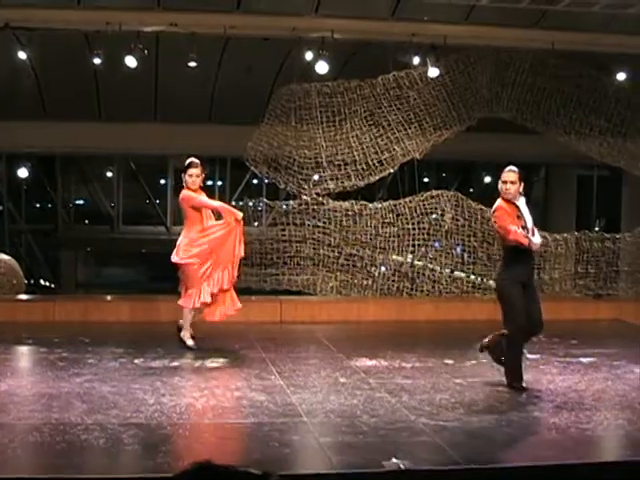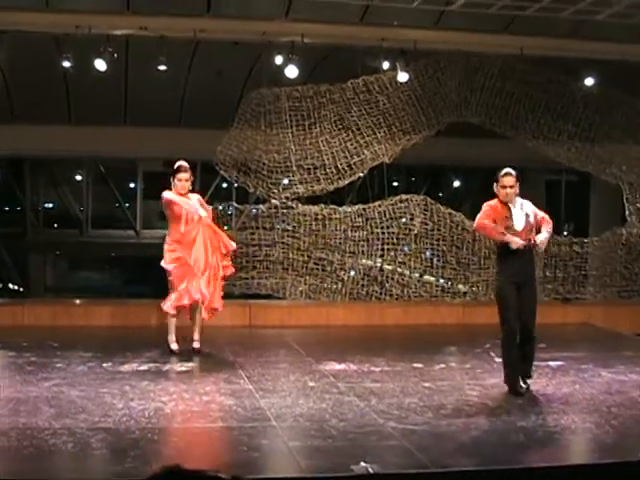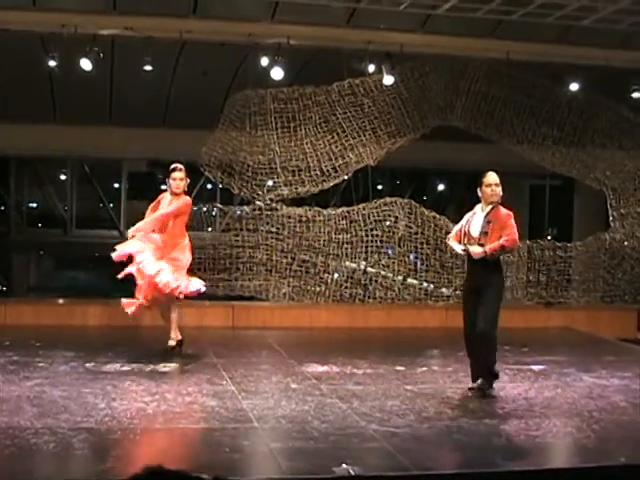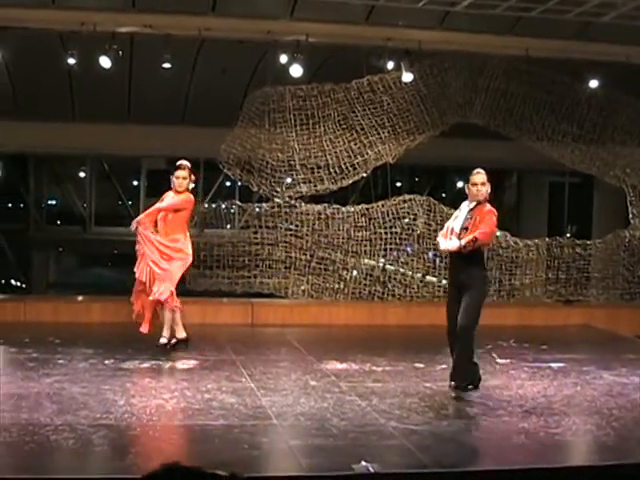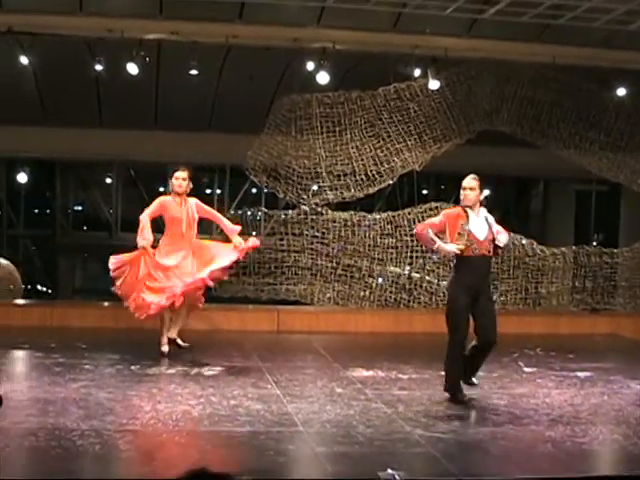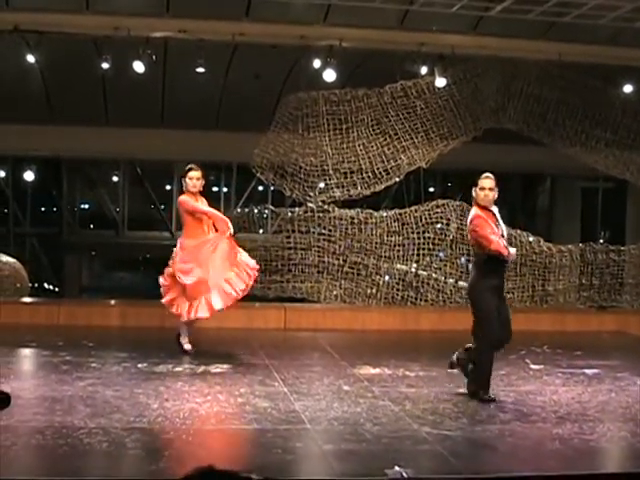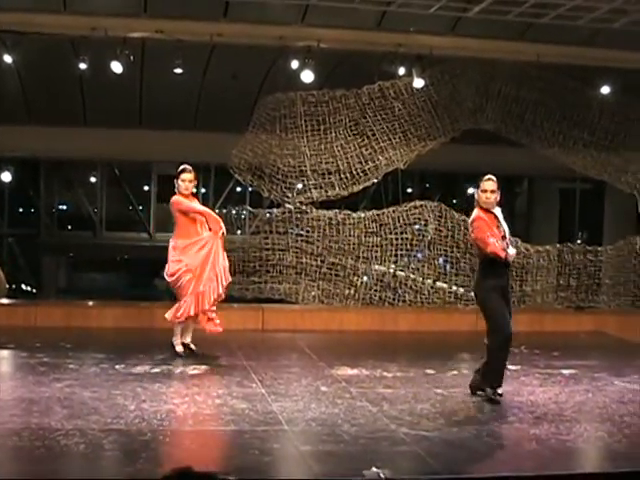
dt=0.7s
person 1, frame 1
left shoulder: (522, 205)
right shoulder: (501, 207)
left elbow: (531, 230)
right elbow: (509, 233)
left wrist: (536, 238)
right wrist: (529, 242)
left hip: (526, 274)
right hip: (510, 275)
left knee: (535, 324)
right knee: (517, 325)
left ankle: (495, 343)
right ankle: (513, 376)
person 1, frame 2
left shoulder: (526, 206)
right shoulder: (493, 207)
left elbow: (544, 220)
right elbow: (480, 225)
left wrist: (544, 234)
right wrist: (508, 238)
left hip: (528, 274)
right hip: (506, 275)
left knee: (528, 327)
right knee: (510, 327)
left ankle: (522, 374)
right ankle: (512, 379)
person 1, frame 3
left shoulder: (504, 215)
right shoulder: (471, 215)
left elbow: (512, 241)
right elbow: (453, 235)
left wrist: (485, 251)
right wrist: (457, 246)
left hip: (492, 278)
right hip: (472, 278)
left knee: (486, 329)
right knee: (471, 332)
left ankle: (488, 378)
right ankle: (481, 378)
person 1, frame 4
left shoulder: (488, 212)
right shoulder: (460, 211)
left elbow: (485, 236)
right elbow: (444, 234)
left wrist: (460, 245)
right wrist: (444, 243)
left hip: (475, 277)
right hip: (455, 276)
left knee: (464, 328)
right knee: (454, 331)
left ankle: (460, 379)
right ankle: (471, 377)
person 1, frame 5
left shoulder: (487, 218)
right shoulder: (452, 215)
left elbow: (502, 233)
right elbow: (422, 229)
left wrist: (502, 238)
right wrist: (441, 246)
left hip: (483, 285)
right hip: (461, 283)
left knee: (489, 337)
right knee: (458, 337)
left ankle: (466, 369)
right ankle: (454, 388)
person 1, frame 6
left shoulder: (493, 214)
right shoulder: (477, 216)
left elbow: (501, 243)
right elbow: (491, 244)
left wrist: (508, 250)
right wrist: (506, 252)
left hip: (495, 282)
right hip: (483, 283)
left knee: (503, 333)
right knee: (490, 335)
left ankle: (465, 359)
right ankle: (478, 386)
person 1, frame 7
left shoulder: (497, 215)
right shoulder: (478, 218)
left elbow: (506, 244)
right elbow: (488, 246)
left wrist: (509, 250)
right wrist: (505, 254)
left hip: (501, 283)
right hip: (488, 284)
left knee: (503, 335)
right knee: (500, 333)
left ankle: (482, 380)
right ankle: (490, 384)
person 2, frame 1
left shoulder: (201, 195)
right shoulder: (186, 195)
left elbow: (208, 219)
right elbow: (213, 204)
left wrist: (230, 220)
right wrist: (235, 213)
left hip: (205, 247)
right hip: (190, 247)
left knee: (210, 288)
right knee: (196, 289)
left ankle: (186, 324)
right ankle: (186, 332)
person 2, frame 2
left shoulder: (196, 198)
right shoulder: (169, 195)
left elbow: (207, 213)
right elbow: (171, 198)
right wrist: (195, 208)
left hip: (199, 251)
right hip: (176, 251)
left knee: (201, 293)
right knee: (178, 293)
left ankle: (196, 336)
right ankle: (172, 338)
person 2, frame 3
left shoulder: (186, 202)
right shoulder: (164, 197)
left elbow: (162, 215)
right elbow: (151, 210)
left wrist: (138, 227)
right wrist: (140, 231)
left hip: (177, 251)
right hip: (158, 250)
left knee: (168, 292)
right knee: (156, 294)
left ankle: (173, 337)
right ankle: (176, 336)
person 2, frame 4
left shoulder: (188, 199)
right shoulder: (168, 195)
left elbow: (161, 208)
right elbow: (155, 213)
left wrist: (139, 219)
right wrist: (146, 226)
left hip: (178, 249)
right hip: (161, 248)
left knee: (164, 289)
right knee: (162, 290)
left ankle: (166, 334)
right ankle: (180, 335)
person 2, frame 5
left shoulder: (194, 203)
right shoulder: (164, 201)
left elbow: (215, 215)
right elbow: (146, 215)
left wrist: (233, 233)
right wrist: (146, 234)
left hip: (189, 253)
right hip: (169, 252)
left knee: (192, 296)
right knee: (169, 297)
left ankle: (173, 333)
right ankle: (164, 340)
person 2, frame 6
left shoulder: (202, 200)
right shoulder: (183, 200)
left elbow: (209, 222)
right elbow: (206, 211)
left wrist: (222, 231)
right wrist: (226, 222)
left hip: (205, 250)
right hip: (189, 250)
left knee: (203, 293)
right knee: (190, 294)
left ankle: (184, 332)
right ankle: (184, 339)
person 2, frame 7
left shoulder: (194, 201)
right shoulder: (176, 200)
left elbow: (202, 223)
right elbow: (201, 210)
left wrist: (214, 231)
right wrist: (219, 223)
left hip: (198, 252)
right hip: (182, 251)
left knee: (199, 295)
right knee: (186, 295)
left ankle: (187, 338)
right ankle: (177, 339)
